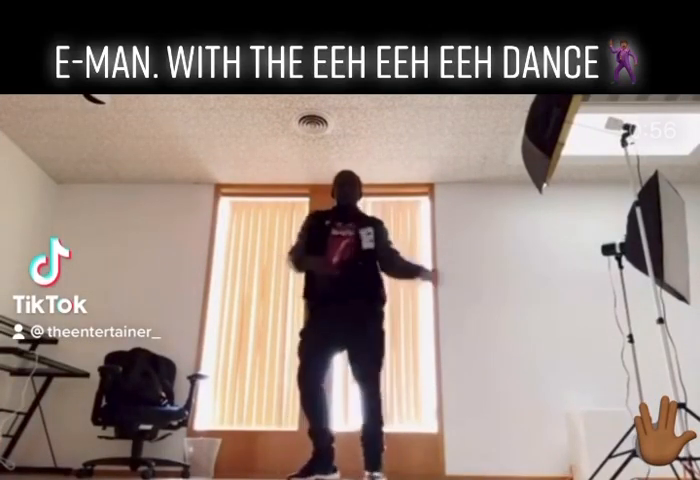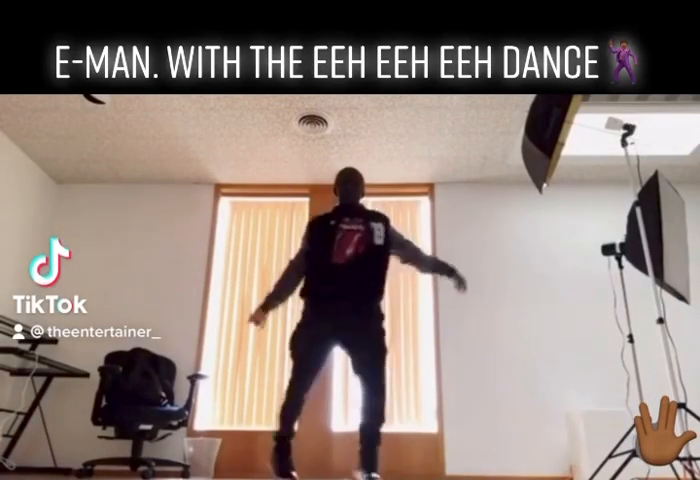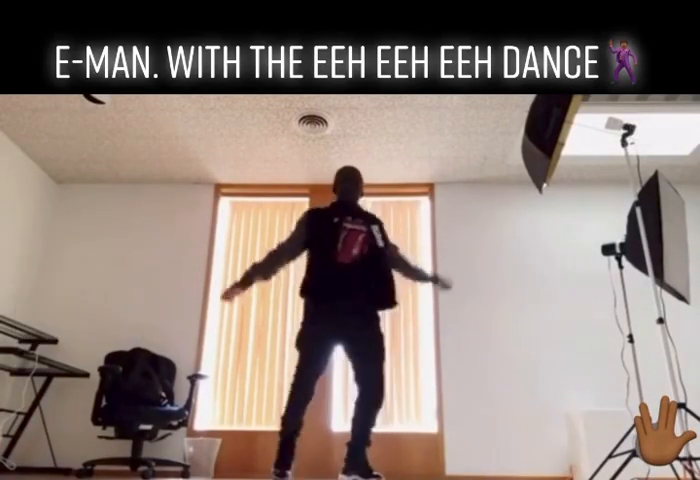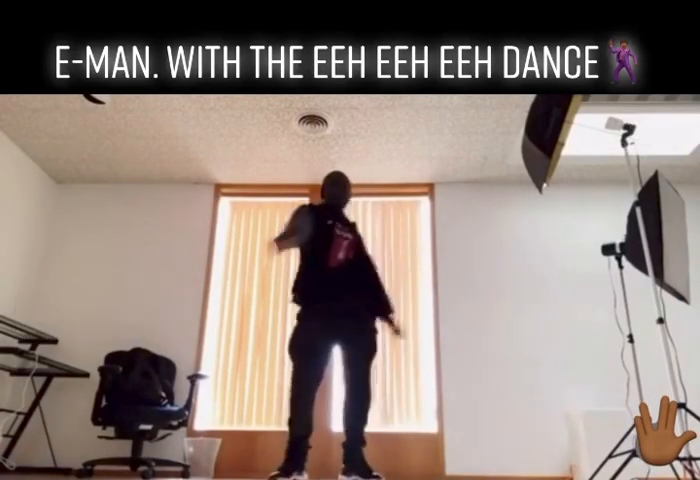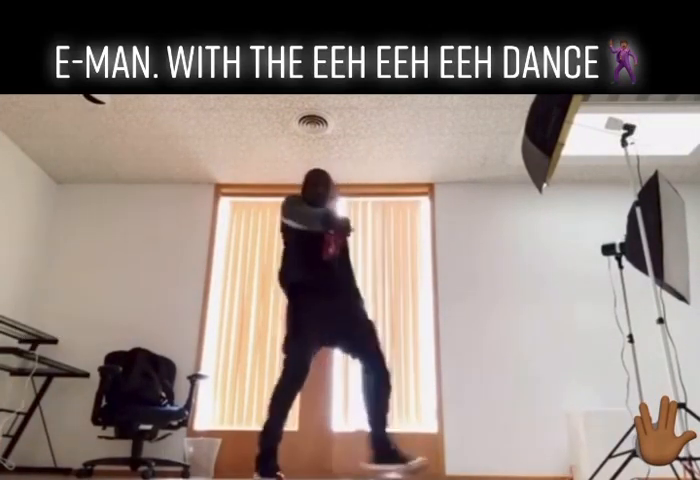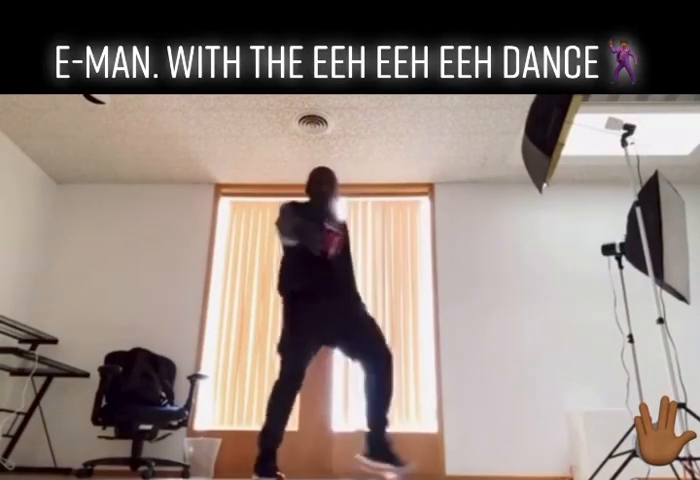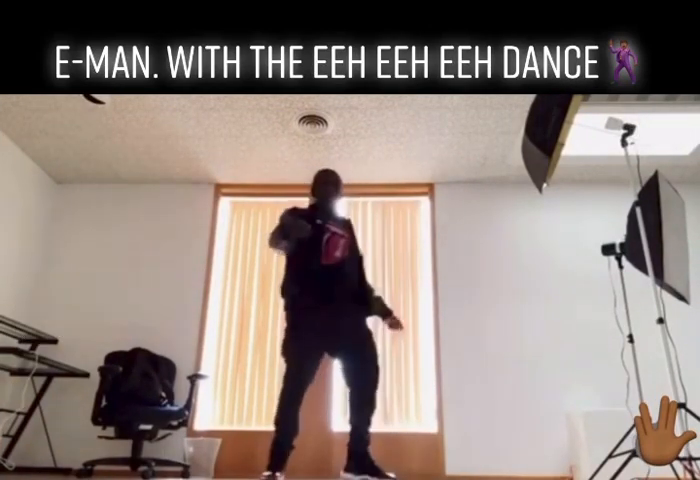
dt=0.2s
person 1, frame 1
left shoulder: (373, 227)
right shoulder: (315, 222)
left elbow: (392, 263)
right elbow: (296, 256)
left wrist: (418, 271)
right wrist: (314, 263)
left hip: (362, 313)
right hip: (323, 312)
left knee: (368, 382)
right knee: (309, 379)
person 1, frame 2
left shoulder: (379, 223)
right shoulder: (320, 225)
left elbow: (409, 252)
right elbow: (300, 266)
left wrist: (444, 269)
right wrist: (268, 303)
left hip: (363, 312)
right hip: (321, 310)
left knee: (373, 381)
right knee: (301, 377)
right ankle: (282, 449)
person 1, frame 3
left shoulder: (373, 224)
right shoulder: (316, 219)
left elbow: (393, 259)
right elbow: (287, 250)
left wrist: (425, 276)
right wrist: (248, 278)
left hip: (363, 312)
right hip: (324, 309)
left knee: (372, 382)
right knee: (306, 376)
person 1, frame 4
left shoulder: (352, 230)
right shoulder: (308, 215)
left elbow: (367, 275)
right elbow: (296, 232)
left wrist: (385, 312)
right wrist: (287, 238)
left hip: (354, 312)
right hip: (318, 310)
left knee: (359, 381)
right knee: (305, 378)
person 1, frame 5
left shoulder: (333, 225)
right shoulder: (294, 207)
right elbow: (307, 217)
right wrist: (333, 221)
left hip: (341, 304)
right hip: (307, 302)
left knee: (375, 366)
right knee: (294, 376)
left ankle: (382, 448)
person 1, frame 6
left shoulder: (338, 225)
right shoulder: (294, 212)
right elbow: (289, 233)
left wrist: (358, 308)
right wrist: (308, 236)
left hip: (341, 305)
right hip: (306, 305)
left knee: (380, 361)
right knee: (291, 377)
left ankle: (377, 445)
person 1, frame 7
left shoulder: (346, 226)
right shoulder: (297, 218)
left elbow: (357, 276)
right elbow: (278, 240)
left wrist: (382, 311)
right wrist: (292, 232)
left hip: (347, 312)
right hip: (308, 311)
left knee: (365, 376)
right knee: (297, 381)
